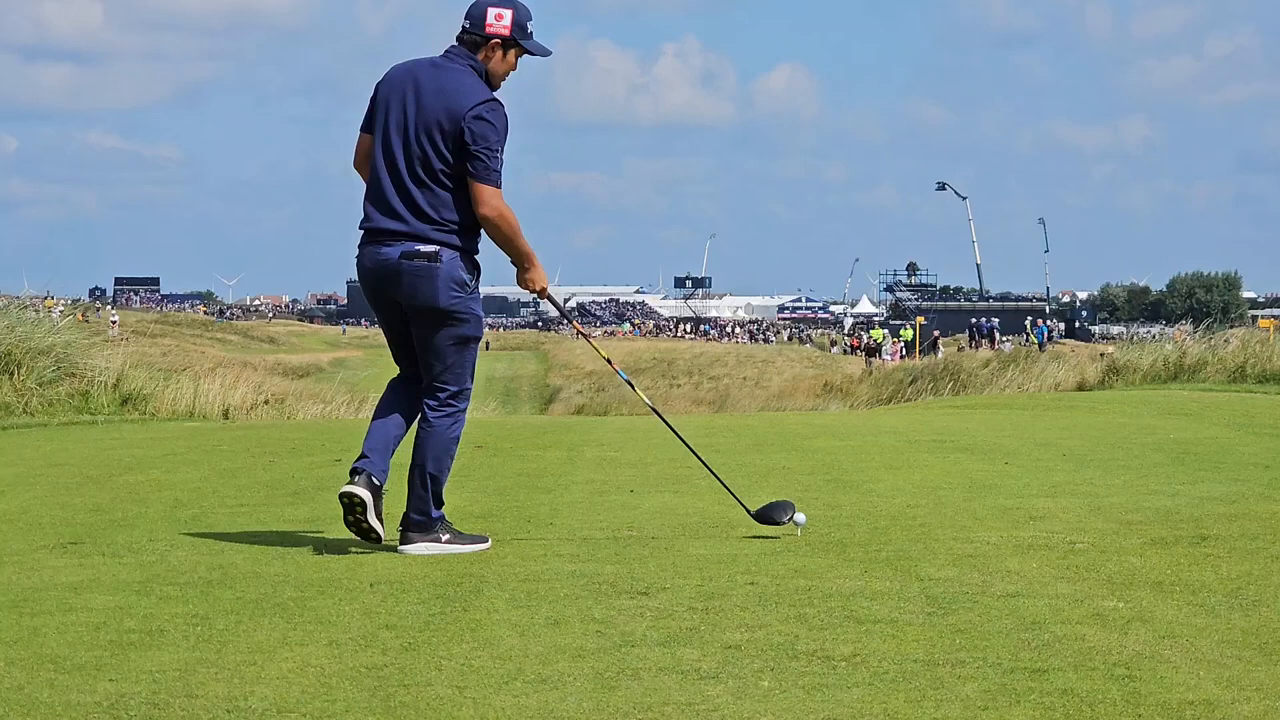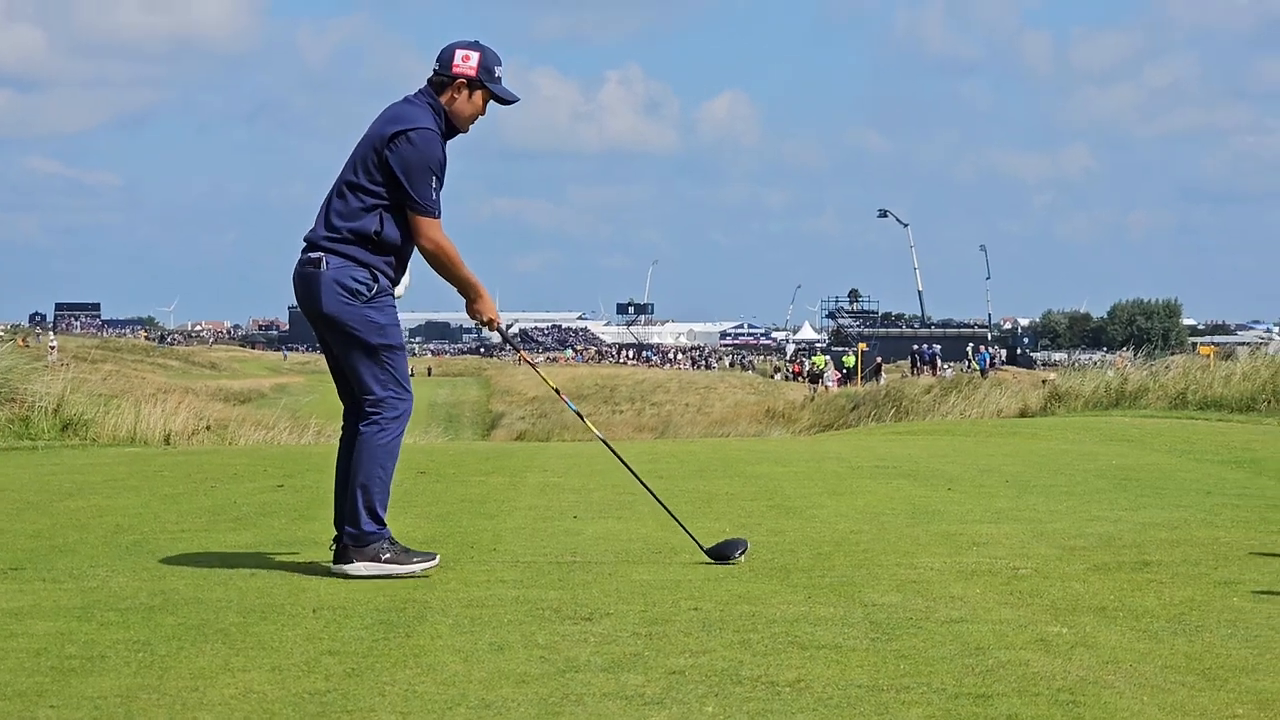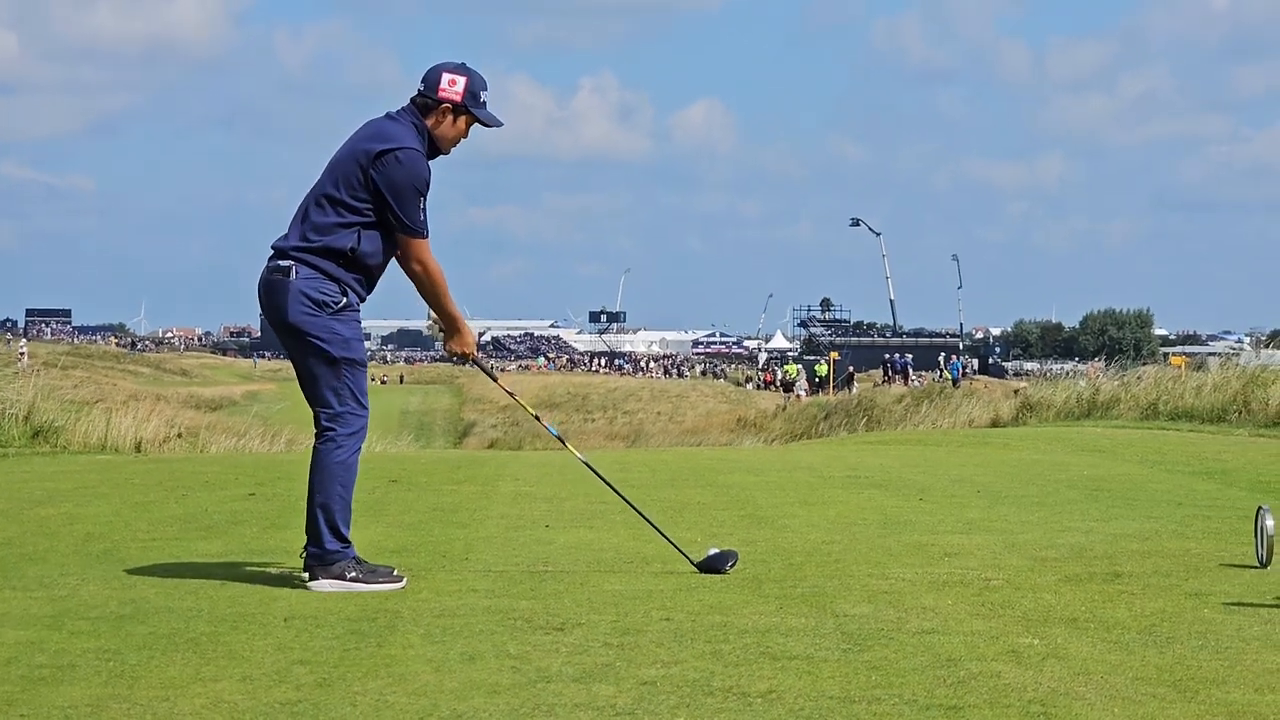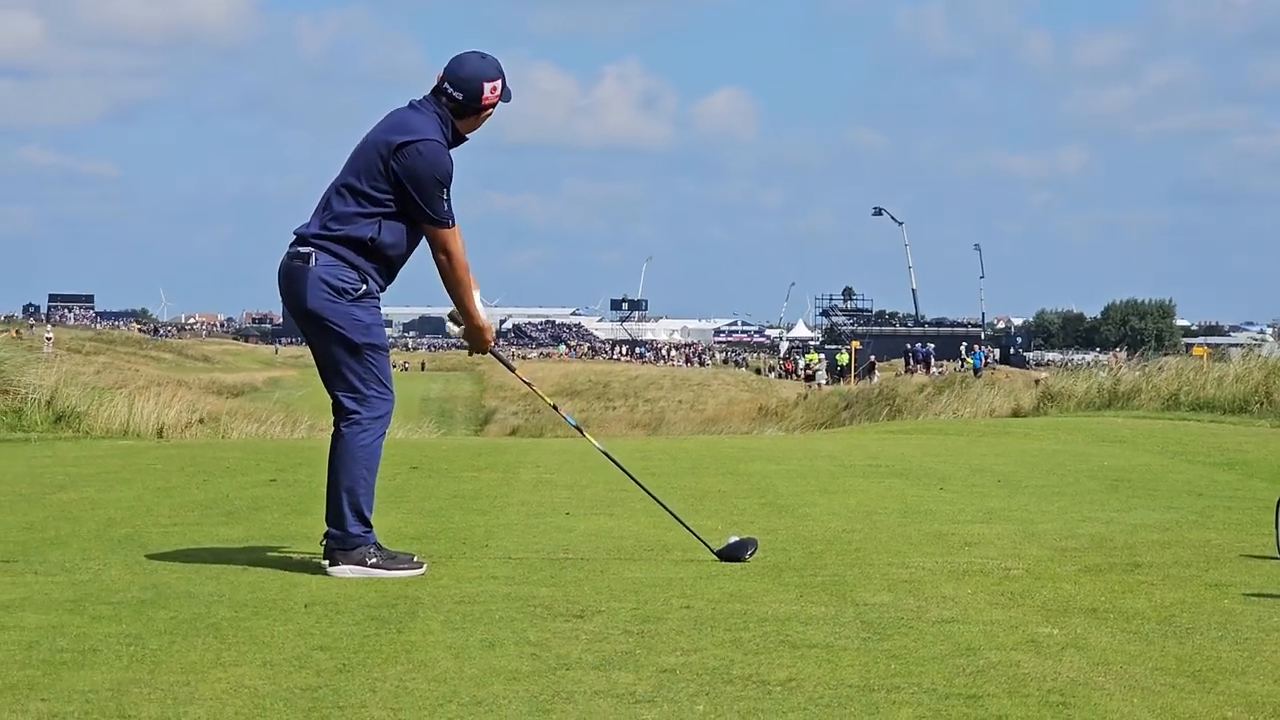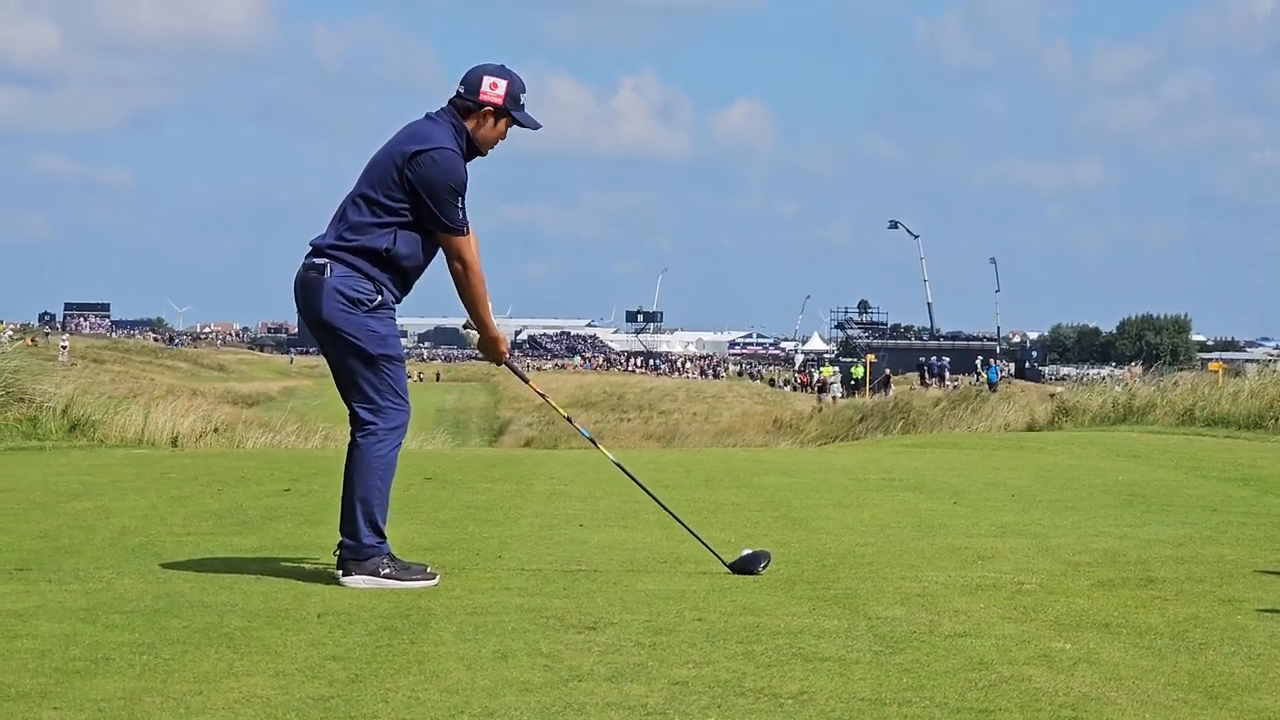
dt=0.7s
person 1, frame 1
left shoulder: (397, 77)
right shoulder: (482, 107)
left elbow: (364, 160)
right elbow: (488, 207)
right wrist: (528, 263)
left hip: (376, 256)
right hip: (439, 265)
left knee: (413, 378)
right knee: (447, 394)
left ankle: (367, 474)
right ankle: (423, 525)
person 1, frame 2
left shoulder: (408, 117)
right shoulder: (418, 135)
right elbow: (430, 237)
left wrist: (395, 259)
right wrist: (476, 294)
left hip: (328, 276)
right hip: (350, 280)
left knee: (365, 409)
right knee: (389, 404)
left ankle: (351, 541)
right ankle: (367, 540)
person 1, frame 3
left shoulder: (387, 133)
right shoulder: (403, 155)
left elbow: (401, 247)
right elbow: (419, 258)
left wrist: (440, 310)
right wrist: (456, 326)
left hip: (294, 285)
right hip: (318, 290)
left knee: (338, 420)
right knee: (345, 420)
left ankle: (324, 550)
right ankle: (331, 561)
person 1, frame 4
left shoulder: (414, 123)
right shoulder: (424, 147)
left elbow: (446, 233)
right elbow: (446, 250)
left wrist: (473, 300)
right wrist: (474, 323)
left hip: (315, 275)
right hip: (338, 280)
left knee: (358, 407)
right knee: (369, 406)
left ankle: (345, 537)
right ankle: (352, 546)
person 1, frame 5
left shoulder: (433, 137)
right shoulder: (439, 156)
left elbow: (464, 237)
right elbow: (461, 258)
left wrist: (484, 319)
right wrist: (489, 333)
left hip: (332, 285)
right hip: (353, 290)
left knee: (376, 417)
right knee: (385, 416)
left ankle: (357, 547)
right ankle: (366, 556)
